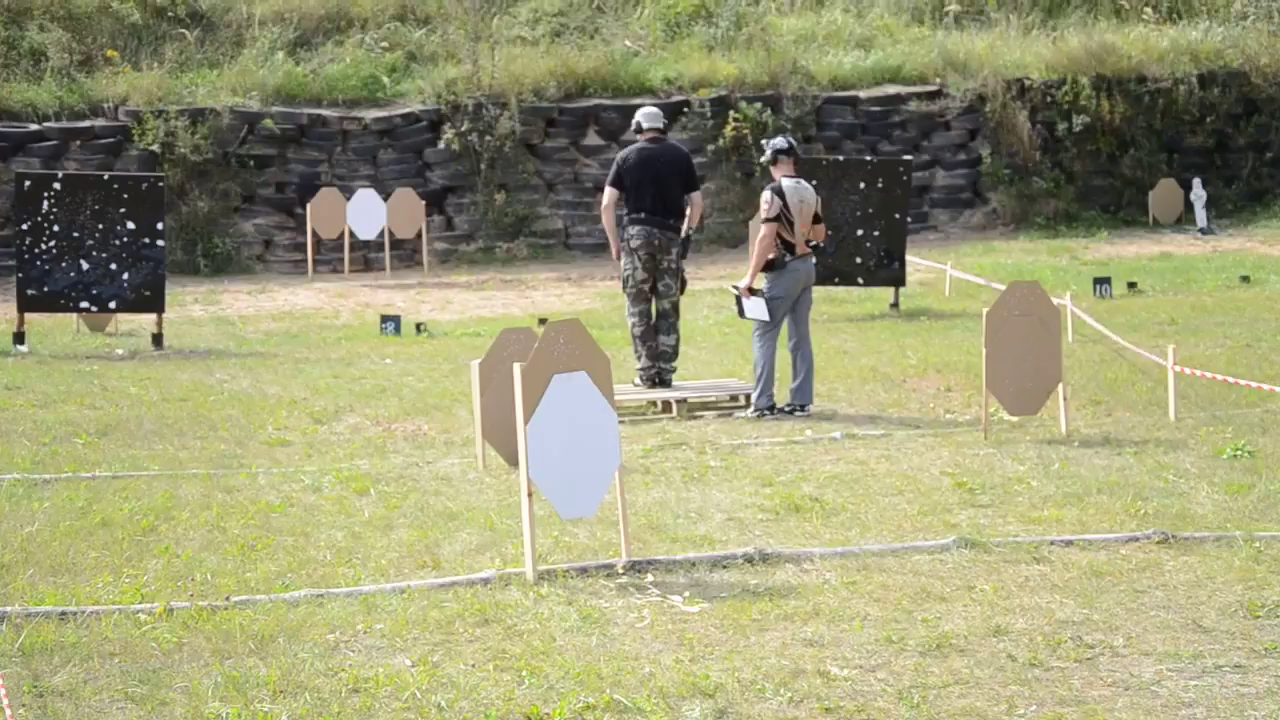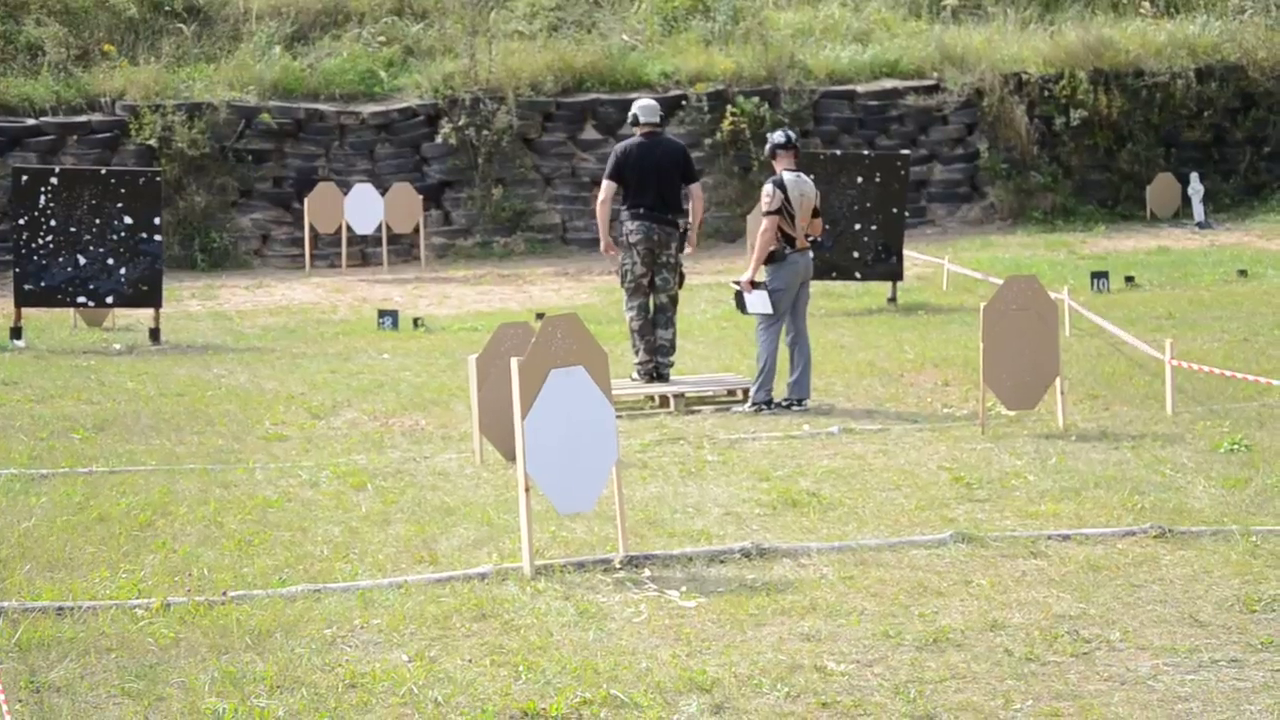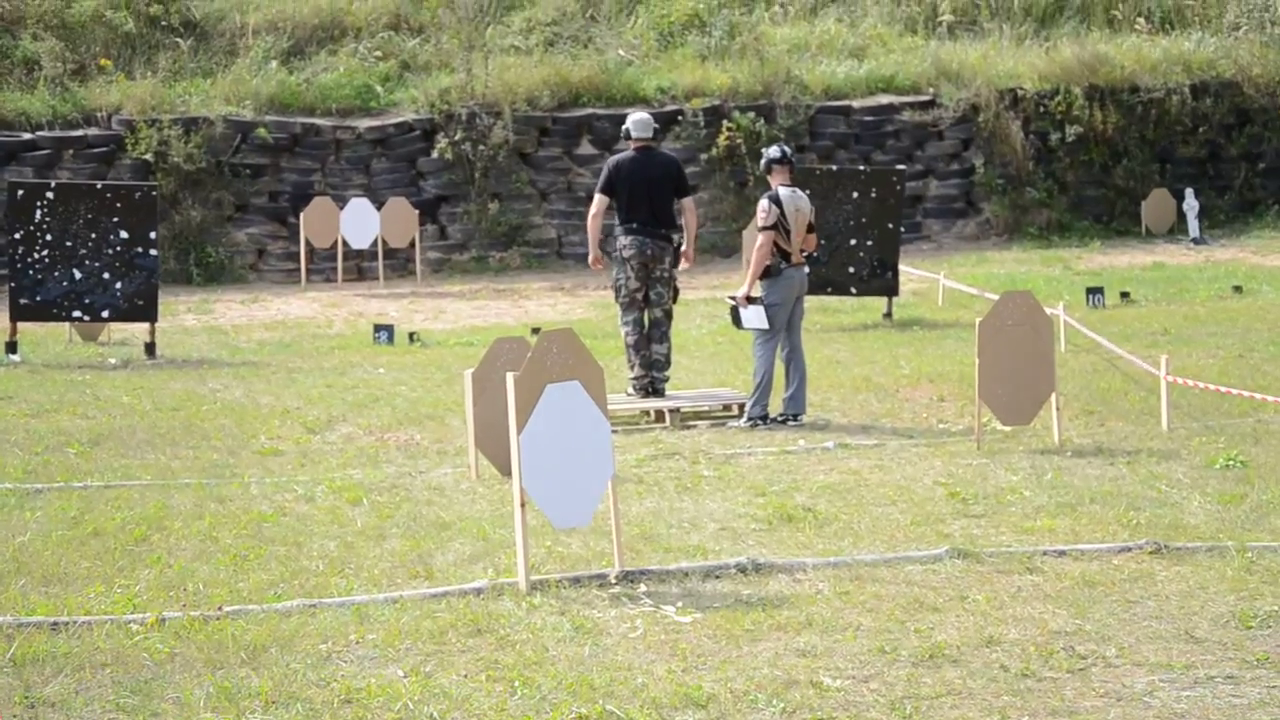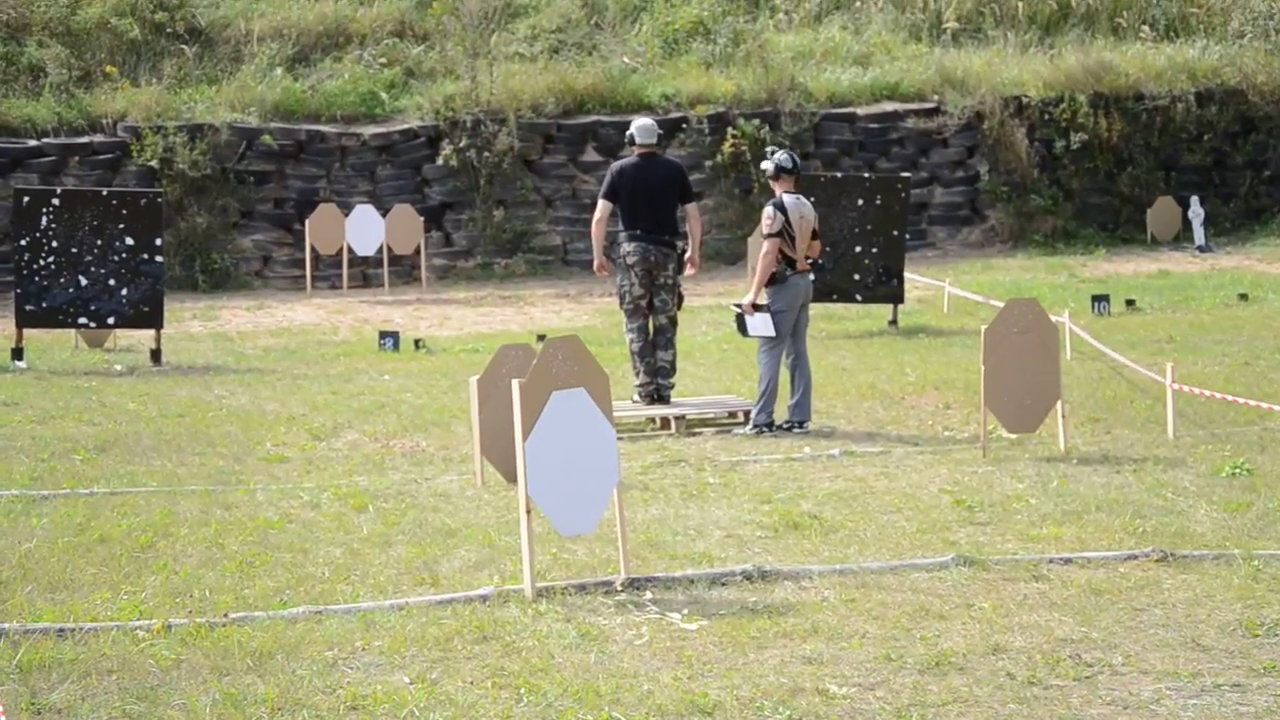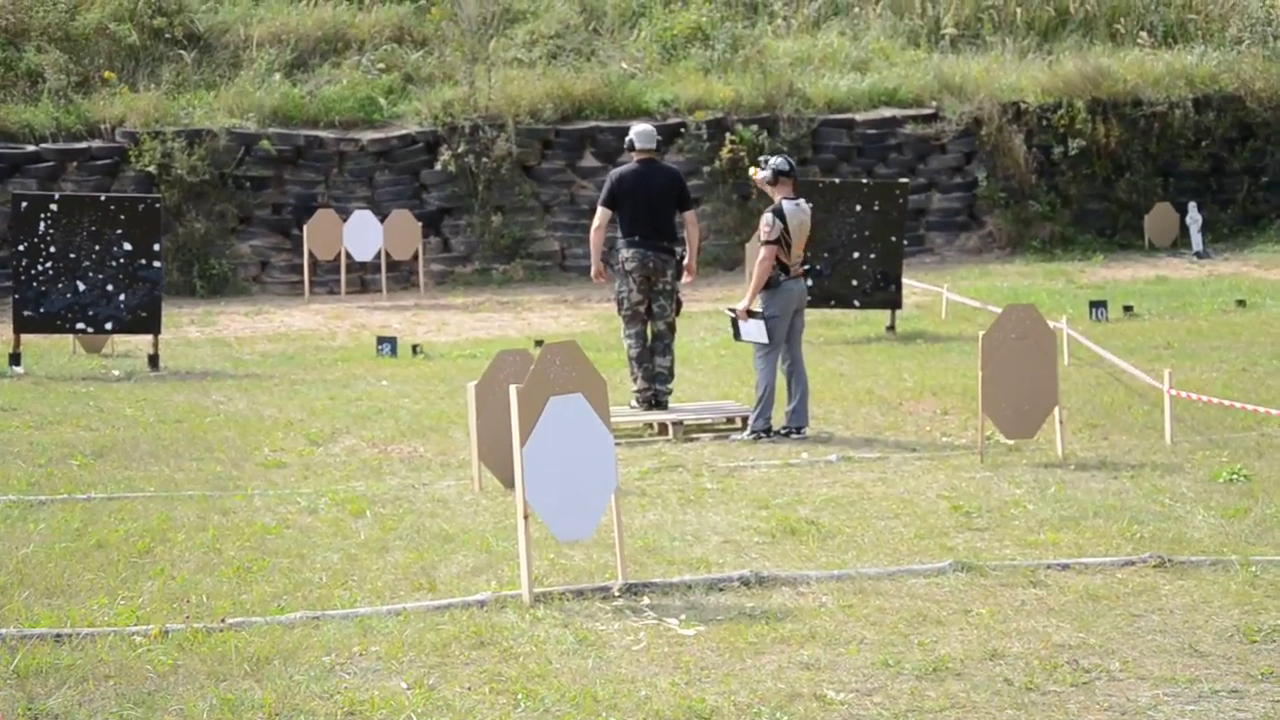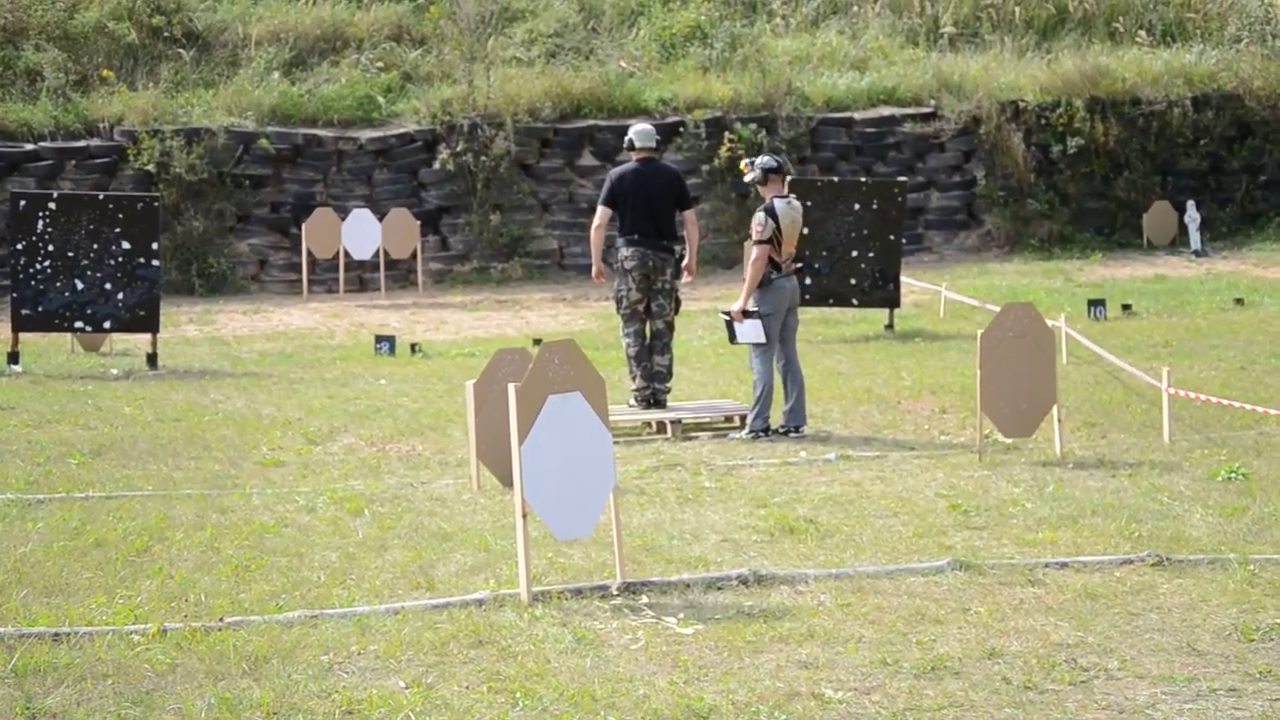
dt=0.5s
person 1, frame 1
left shoulder: (627, 156)
right shoulder: (680, 155)
left elbow: (607, 204)
right elbow: (696, 203)
left wrist: (614, 241)
right wrist: (685, 233)
left hip: (637, 234)
right hip: (670, 235)
left knee: (639, 306)
right knee: (668, 307)
left ankle: (646, 372)
right ankle: (665, 372)
person 1, frame 2
left shoulder: (623, 150)
right shoulder: (677, 149)
left elbow: (604, 198)
right elbow: (697, 195)
left wrist: (604, 236)
right wrist: (692, 231)
left hip: (635, 228)
right hip: (668, 229)
left knee: (637, 300)
right knee: (666, 301)
left ankle: (644, 367)
right ankle: (663, 366)
person 1, frame 3
left shoulder: (616, 164)
right shoulder: (671, 163)
left elbow: (596, 211)
right elbow: (689, 209)
left wrist: (593, 248)
right wrist: (689, 245)
left hip: (630, 243)
right hip: (662, 244)
left knee: (632, 315)
right knee: (661, 315)
left ankle: (640, 381)
right ankle: (658, 381)
person 1, frame 4
left shoulder: (619, 169)
right shoulder: (675, 169)
left elbow: (600, 217)
right elbow: (693, 214)
left wrist: (598, 254)
right wrist: (694, 250)
left hip: (633, 250)
right hip: (666, 250)
left knee: (636, 322)
right knee: (666, 322)
left ankle: (645, 388)
right ankle: (664, 388)
person 1, frame 5
left shoulder: (618, 176)
right shoulder: (673, 176)
left elbow: (599, 224)
right elbow: (691, 222)
left wrist: (595, 261)
right wrist: (691, 258)
left hip: (632, 256)
right hip: (665, 257)
left knee: (635, 328)
right knee: (664, 329)
left ankle: (643, 394)
right ankle: (661, 394)
person 1, frame 6
left shoulder: (618, 176)
right shoulder: (673, 176)
left elbow: (599, 223)
right elbow: (691, 221)
left wrist: (596, 261)
right wrist: (691, 258)
left hip: (631, 255)
right hip: (664, 256)
left knee: (633, 327)
right knee: (662, 327)
left ankle: (642, 393)
right ankle: (660, 392)
person 2, frame 1
left shoulder: (773, 192)
right shoulder: (809, 191)
left elbow: (766, 237)
right elbow: (820, 234)
left wrist: (749, 277)
left hip: (784, 270)
right hip: (806, 266)
left knee: (764, 334)
right knee: (800, 335)
left ankle: (763, 403)
right ankle: (801, 400)
person 2, frame 2
left shoulder: (775, 185)
right shoulder: (809, 185)
left elbow: (768, 230)
right elbow: (817, 229)
left wrist: (751, 270)
left hip: (783, 263)
right hip: (804, 260)
left knee: (768, 328)
right knee: (797, 329)
left ankle: (761, 397)
right ankle: (798, 395)
person 2, frame 3
left shoulder: (770, 200)
right shoulder: (804, 200)
left elbow: (763, 245)
right elbow: (811, 244)
left wrist: (747, 285)
left hip: (779, 278)
right hip: (799, 275)
left knee: (765, 343)
right knee: (792, 344)
left ankle: (757, 412)
right ankle: (794, 409)
person 2, frame 4
left shoulder: (775, 208)
right shoulder: (807, 207)
left elbow: (769, 253)
left wrist: (753, 293)
left hip: (783, 285)
right hip: (804, 282)
left knee: (770, 351)
right knee: (797, 351)
left ankle: (763, 419)
right ankle: (799, 417)
person 2, frame 5
left shoulder: (773, 214)
right shoulder: (803, 209)
left elbow: (766, 259)
left wrist: (748, 299)
right wrist: (764, 187)
left hip: (778, 290)
right hip: (798, 286)
left knee: (765, 357)
right knee: (793, 357)
left ankle: (759, 425)
right ankle: (796, 423)
person 2, frame 6
left shoulder: (765, 213)
right shoulder: (795, 206)
left elbow: (758, 259)
left wrist: (743, 299)
right wrist: (754, 170)
left hip: (770, 288)
right hip: (790, 284)
left knee: (762, 357)
right knee: (788, 356)
left ankle: (758, 425)
right ankle: (795, 422)
